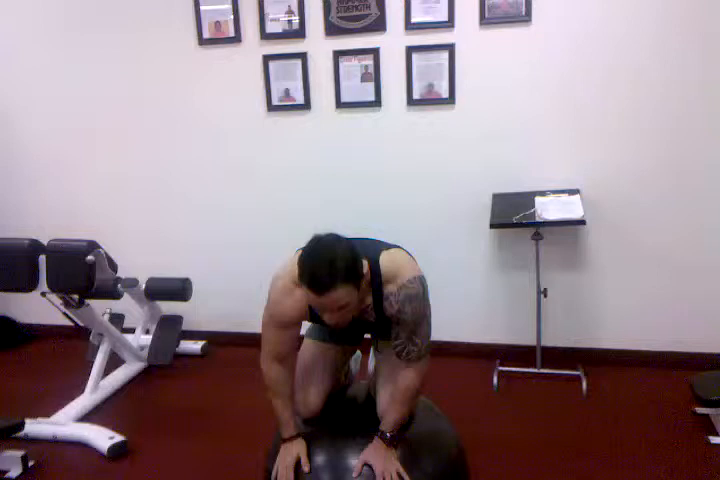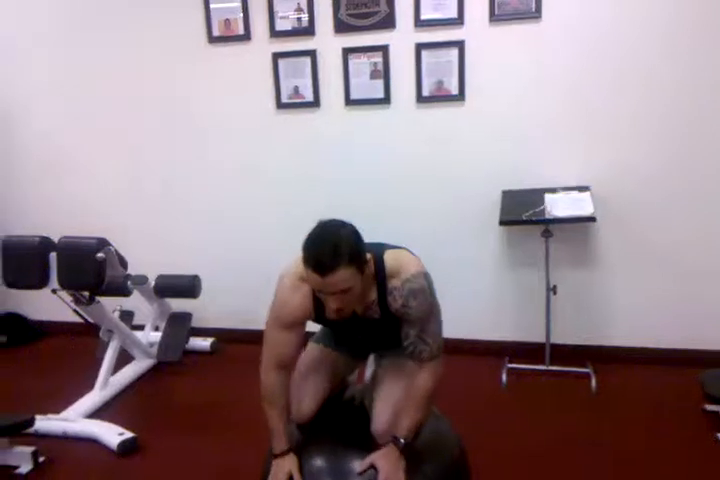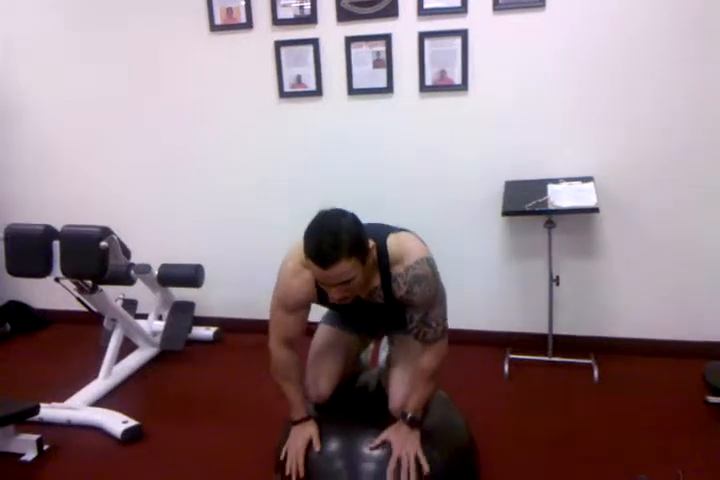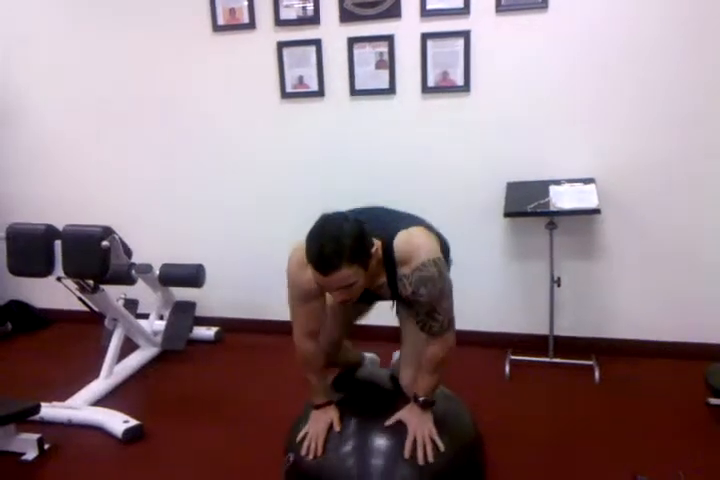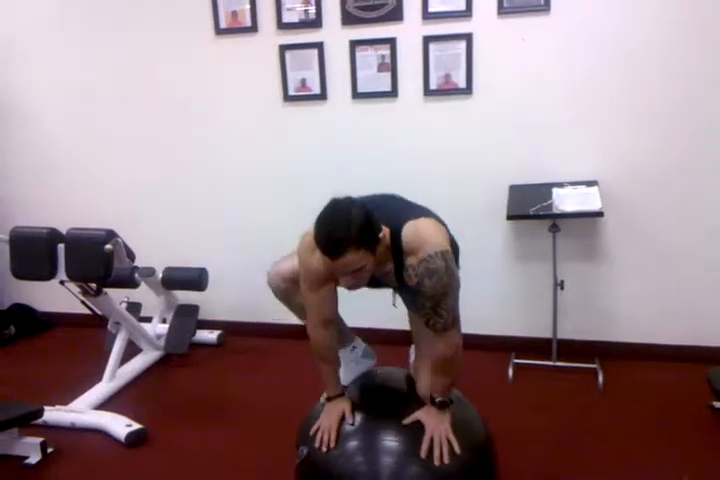
dt=0.4s
person 1, frame 1
left shoulder: (403, 284)
right shoulder: (287, 289)
left elbow: (412, 367)
right elbow: (274, 362)
left wrist: (385, 441)
right wrist: (290, 437)
left hip: (390, 316)
left knee: (390, 412)
right knee: (306, 408)
left ankle: (378, 377)
right ankle: (341, 377)
person 1, frame 2
left shoulder: (408, 282)
right shoulder: (294, 287)
left elbow: (428, 368)
right elbow: (274, 369)
left wrist: (397, 447)
right wrist: (281, 452)
left hip: (399, 336)
right hip: (342, 333)
left knee: (384, 431)
right knee: (300, 412)
left ankle: (379, 384)
right ankle: (339, 386)
person 1, frame 3
left shoulder: (412, 267)
right shoulder: (296, 272)
left elbow: (434, 346)
right elbow: (281, 346)
left wrist: (409, 422)
right wrist: (300, 419)
left hip: (407, 310)
right hip: (350, 312)
left knee: (401, 406)
right knee: (318, 393)
left ankle: (392, 364)
right ankle: (354, 364)
person 1, frame 4
left shoulder: (421, 262)
right shoulder: (304, 261)
left elbow: (441, 339)
right elbow: (307, 337)
left wrist: (420, 405)
right wrist: (321, 404)
left hip: (410, 272)
right hip: (361, 276)
left knee: (413, 385)
left ankle: (403, 368)
right ankle: (359, 366)
person 1, frame 5
left shoulder: (428, 254)
right shoulder: (313, 249)
left elbow: (447, 337)
right elbow: (320, 325)
left wrist: (438, 405)
right wrist: (335, 395)
left hip: (417, 268)
right hip: (368, 258)
left knee: (429, 391)
right knee: (279, 277)
left ankle: (421, 360)
right ankle: (354, 354)
